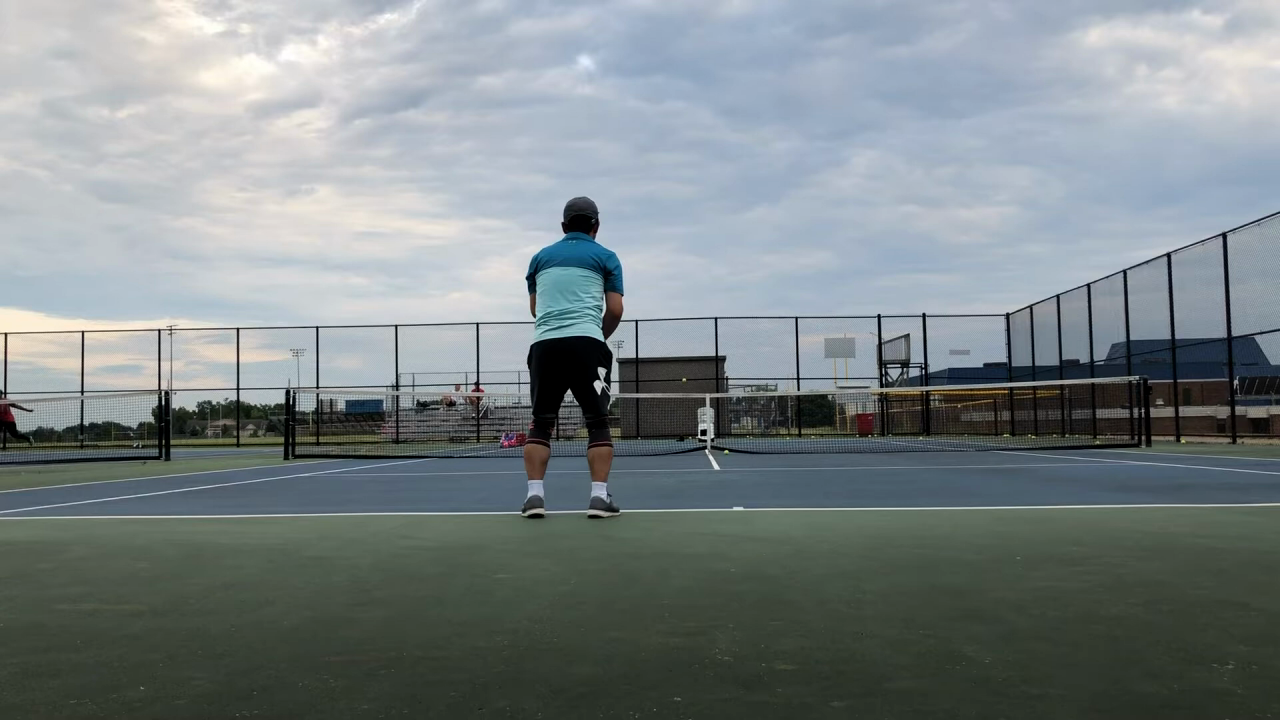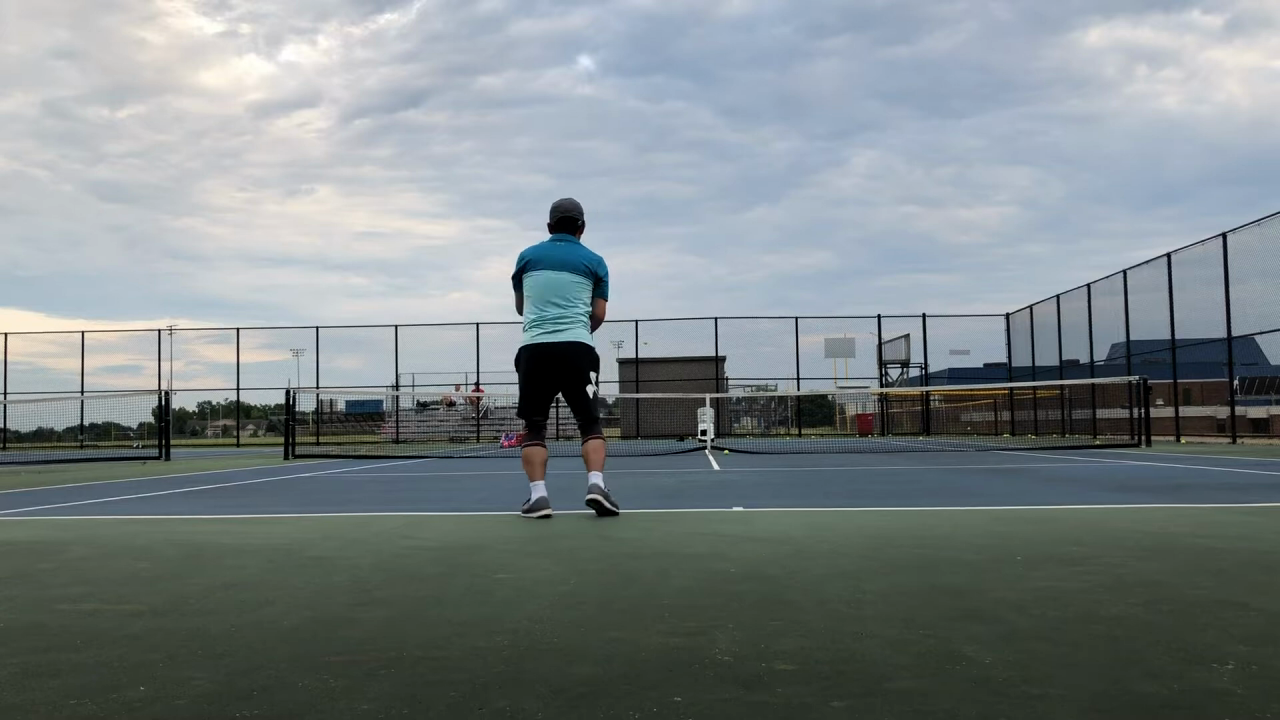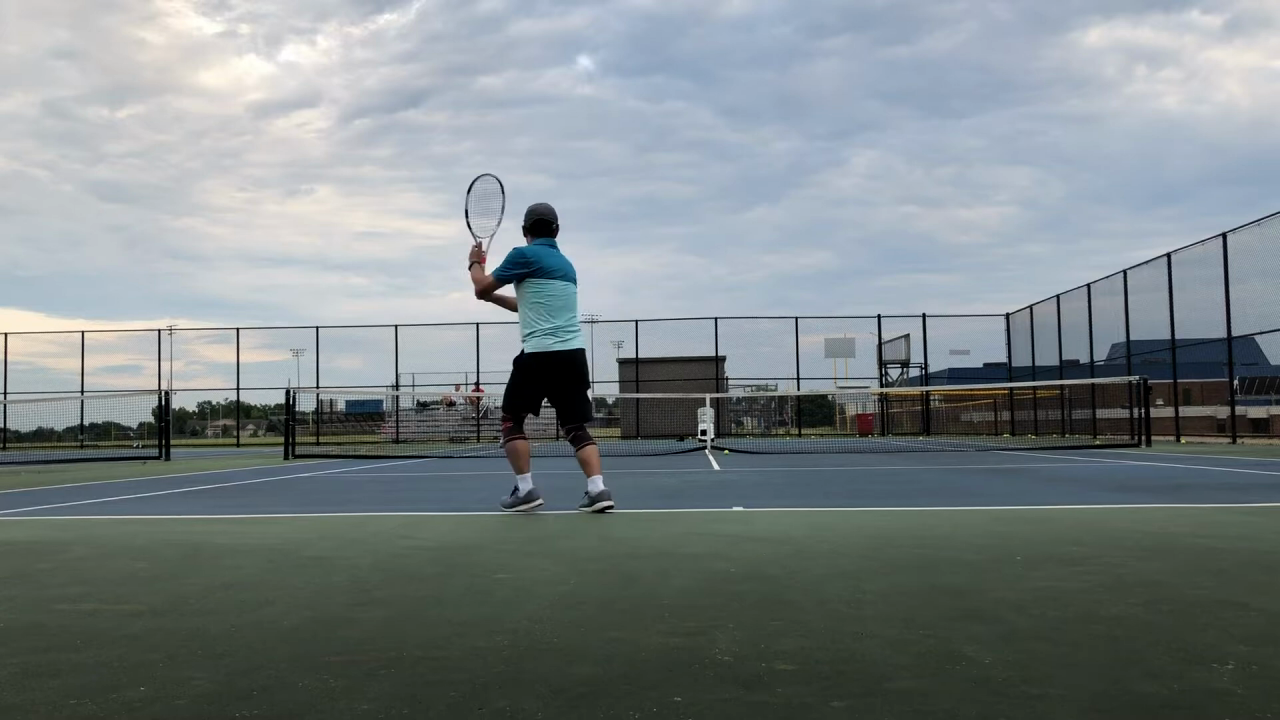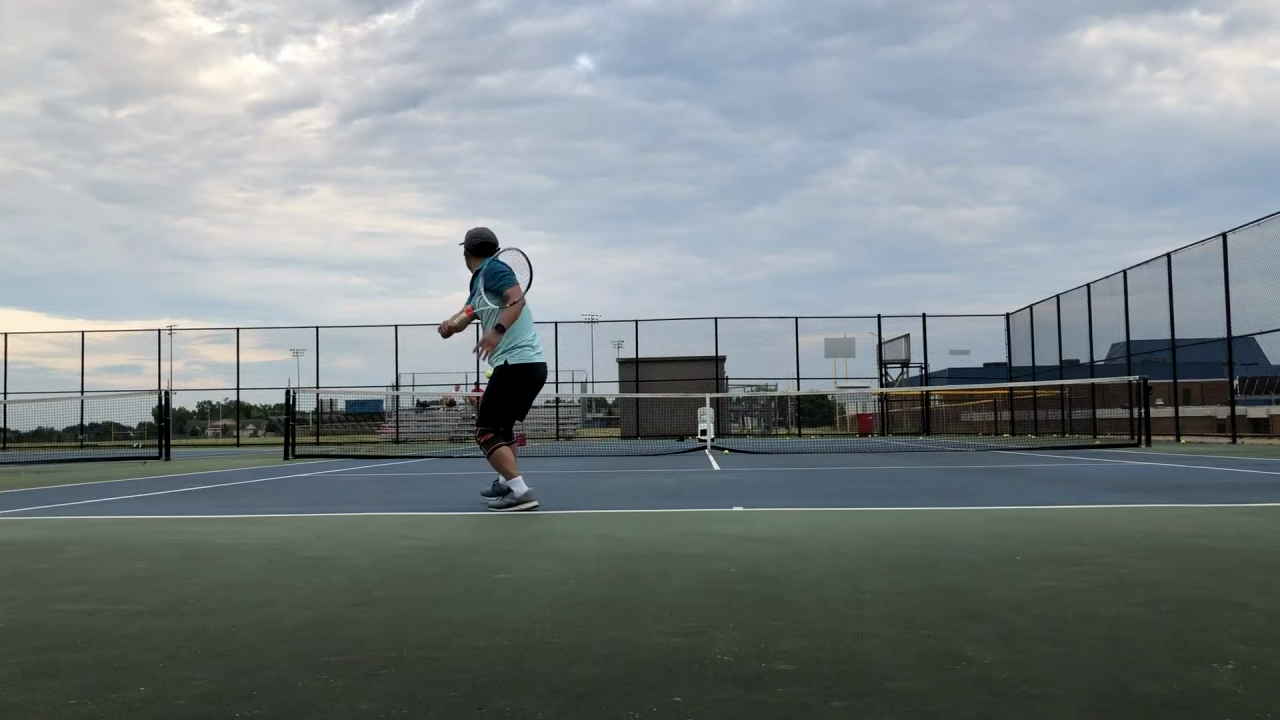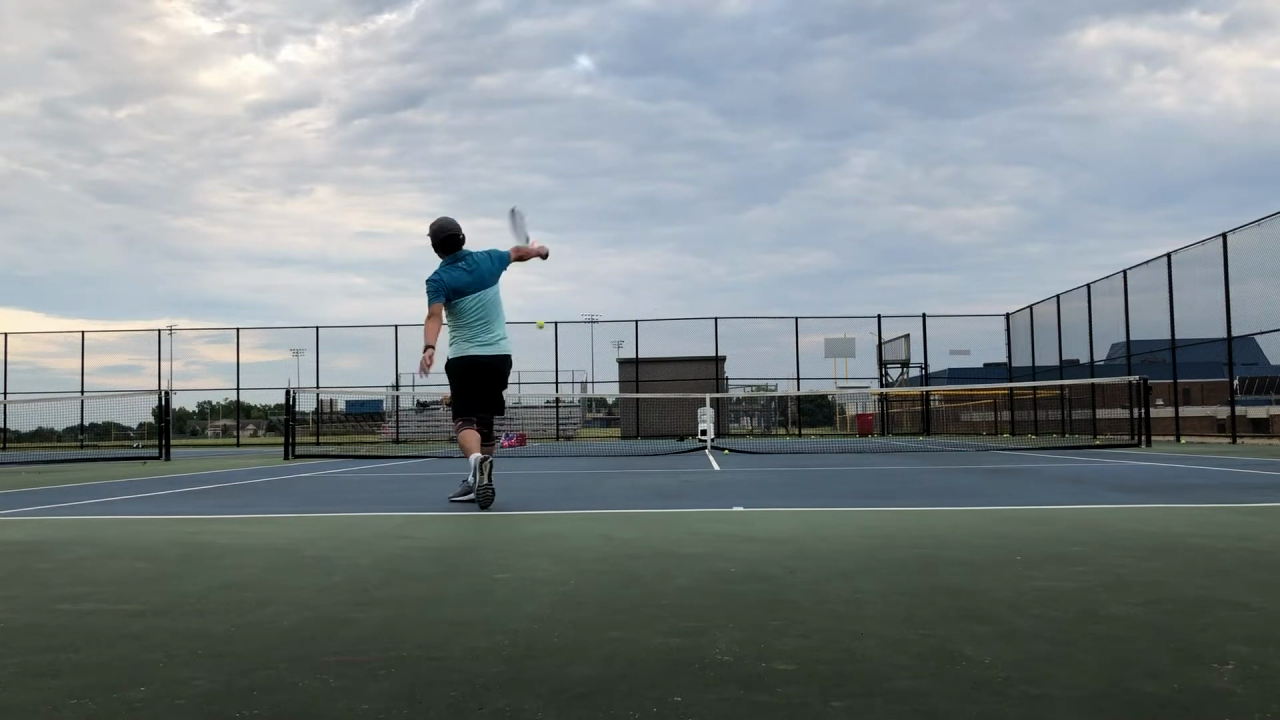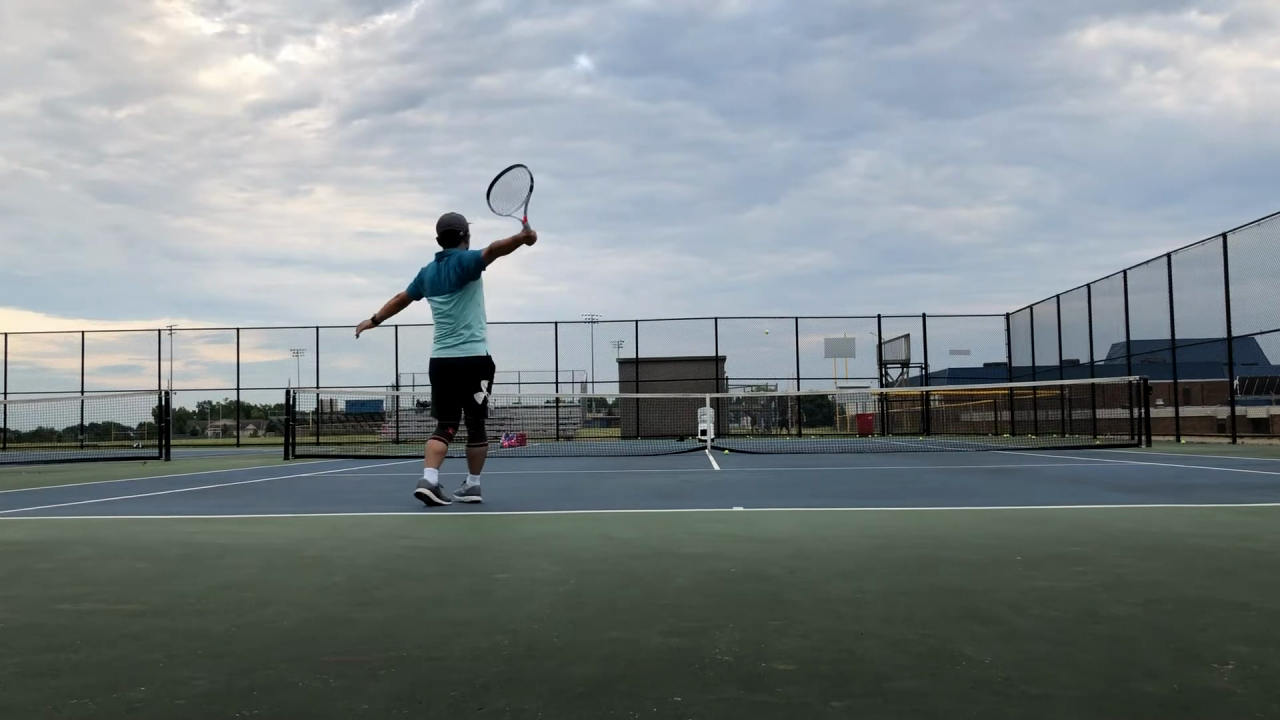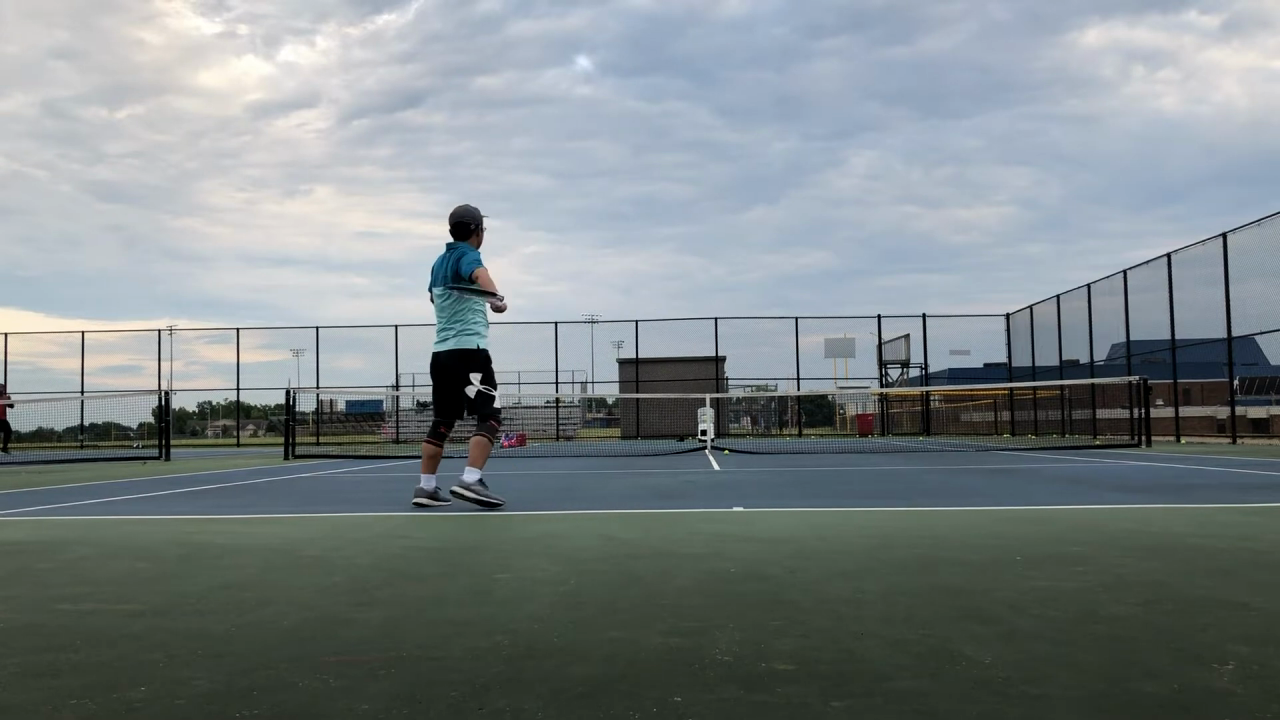
dt=0.4s
person 1, frame 1
left shoulder: (540, 257)
right shoulder: (605, 257)
right elbow: (615, 309)
right wrist: (601, 335)
left hip: (545, 346)
right hip: (586, 344)
left knee: (541, 423)
right knee: (597, 422)
left ankle: (535, 495)
right ankle: (599, 496)
person 1, frame 2
left shoulder: (528, 255)
right shoulder: (594, 261)
right elbow: (598, 315)
left hip: (535, 349)
right hip: (576, 348)
left knee: (534, 426)
right knee: (590, 423)
left ankle: (538, 496)
right ankle: (596, 486)
person 1, frame 3
left shoulder: (524, 254)
right shoulder: (564, 263)
left elbow: (486, 285)
left wrist: (476, 264)
right wrist: (492, 298)
left hip: (540, 354)
right hip: (573, 353)
left knee: (512, 419)
right knee: (576, 427)
left ankle: (525, 490)
right ankle: (598, 490)
person 1, frame 4
left shoulder: (493, 269)
right shoulder: (480, 282)
left elbow: (516, 299)
right elbow: (465, 316)
left wrist: (496, 332)
right wrist: (450, 326)
left hip: (517, 365)
right hip: (530, 365)
left knee: (487, 431)
right knee: (501, 425)
left ankle: (519, 492)
right ankle: (507, 482)
person 1, frame 5
left shoulder: (438, 279)
right shoulder: (487, 260)
left elbow: (435, 317)
right elbow: (518, 252)
left wrist: (429, 349)
right wrist: (539, 250)
left hip: (464, 360)
right hip: (499, 357)
left knee: (465, 422)
right knee: (485, 421)
left ankle: (477, 461)
right ankle: (479, 484)
person 1, frame 6
left shoulder: (427, 272)
right shoulder: (464, 261)
left elbow: (400, 300)
right elbow: (491, 250)
left wrist: (373, 320)
right wrist: (522, 237)
left hip: (441, 360)
right hip: (473, 358)
left knee: (446, 425)
right knee: (475, 425)
left ankle: (429, 481)
right ankle: (472, 485)
person 1, frame 7
left shoulder: (439, 262)
right shoulder: (467, 256)
right elbow: (481, 276)
right wrist: (494, 297)
left hip: (441, 354)
right hip: (468, 351)
left knee: (442, 423)
right knee: (488, 418)
left ankle: (426, 488)
right ankle: (471, 482)
